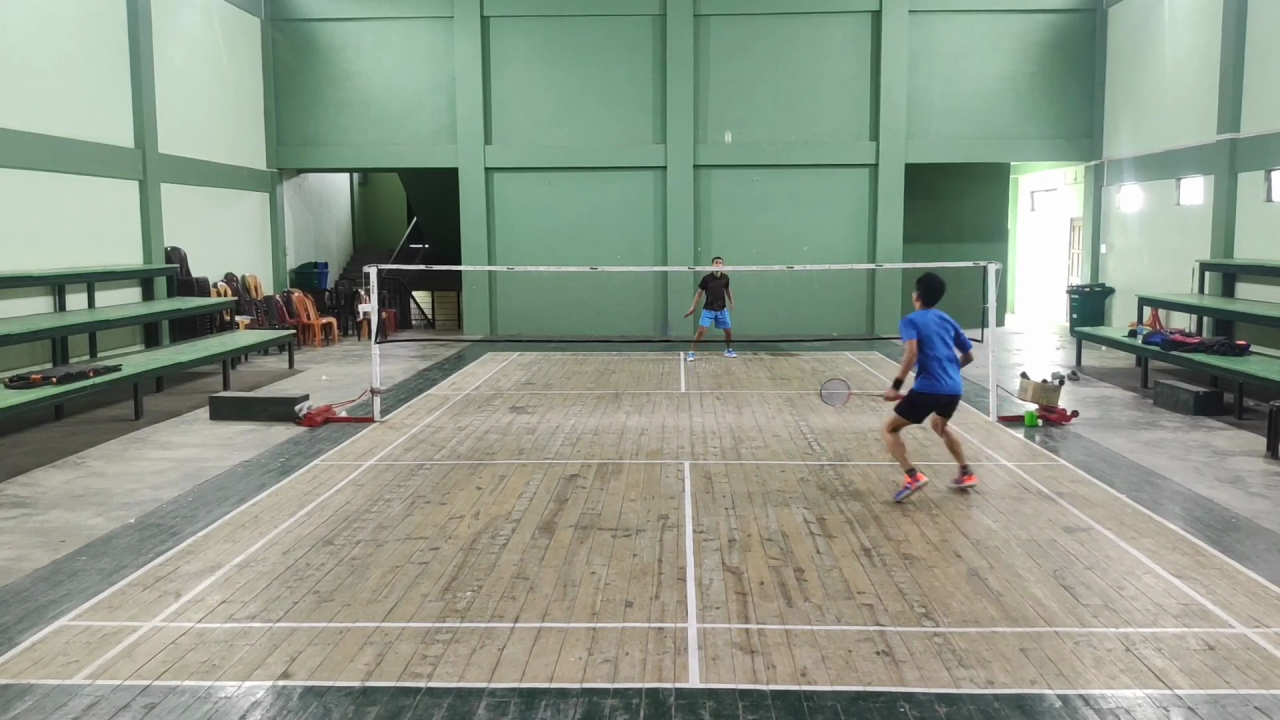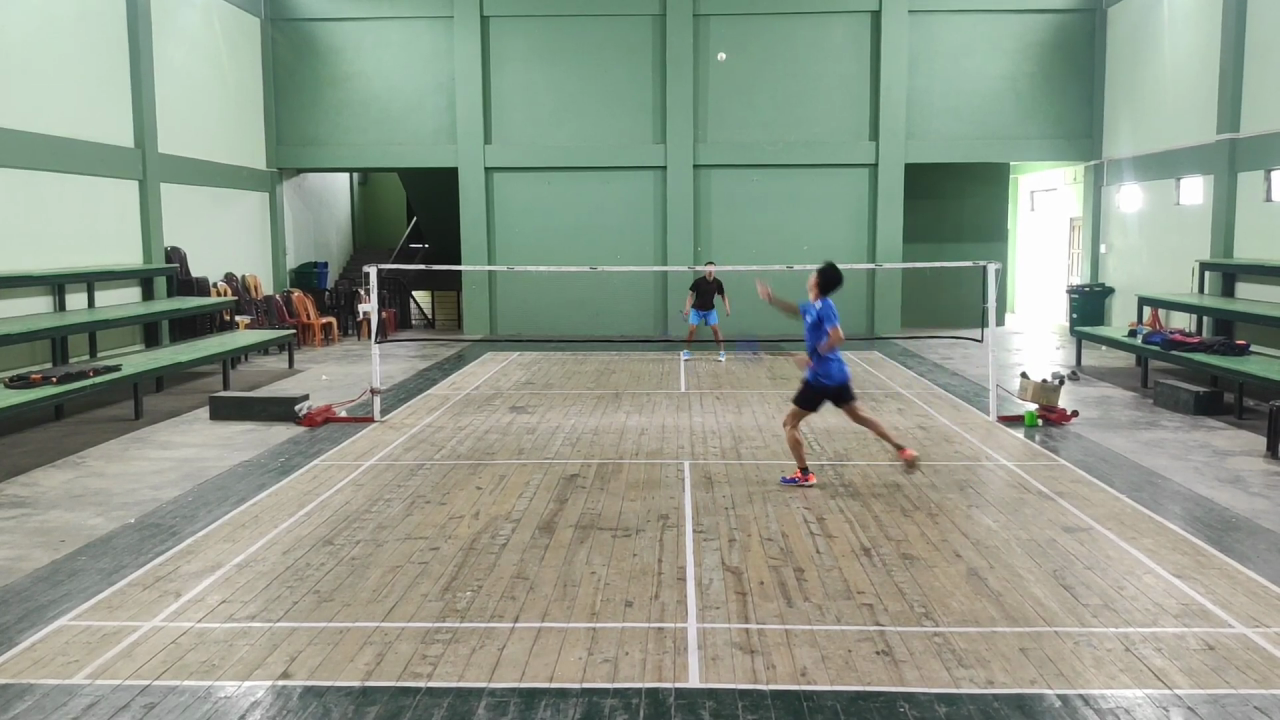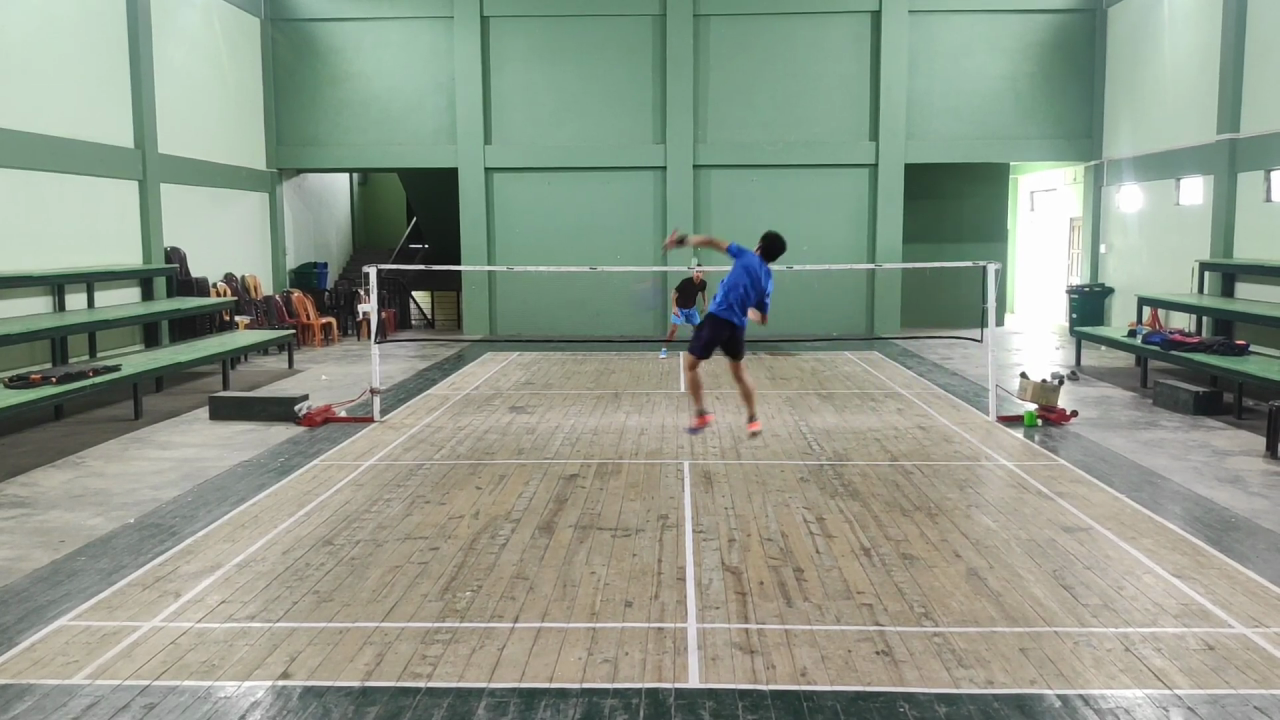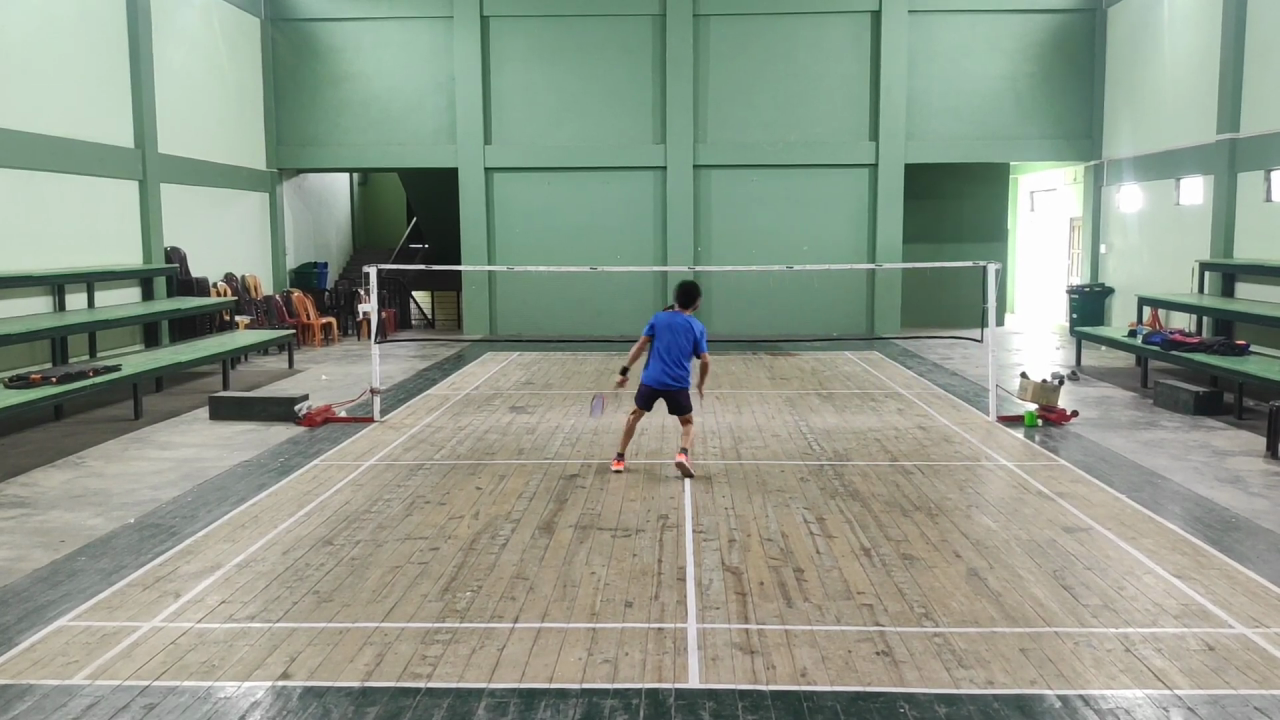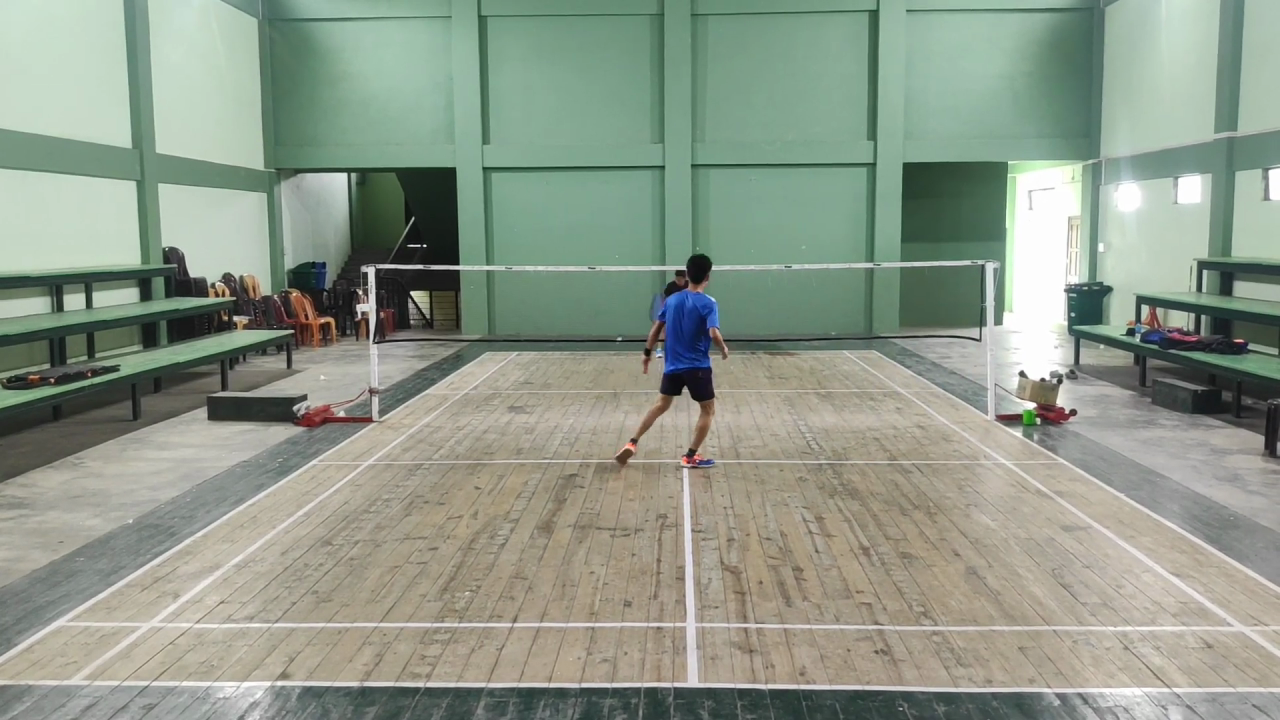
dt=0.4s
person 1, frame 1
left shoulder: (911, 320)
right shoulder: (948, 320)
left elbow: (911, 353)
right elbow: (968, 356)
left wrist: (896, 385)
left hip: (929, 388)
right hip: (953, 389)
left knee: (890, 430)
right knee: (939, 426)
left ankle: (913, 476)
right ankle: (965, 473)
person 1, frame 2
left shoulder: (825, 310)
right shoulder: (813, 306)
left elbow: (837, 337)
right elbow: (797, 311)
left wrist: (814, 356)
right wrist: (772, 299)
left hip: (821, 378)
right hip: (836, 375)
left knee: (790, 423)
right knee: (858, 416)
left ankle: (804, 473)
right ankle: (902, 450)
person 1, frame 3
left shoulder: (745, 256)
right shoulder: (767, 281)
left elbow: (714, 242)
right elbow: (763, 319)
left wrist: (682, 239)
left hip: (717, 319)
right hip: (736, 326)
left knee: (690, 366)
right knee: (739, 374)
left ankle: (702, 414)
right ankle: (753, 420)
person 1, frame 4
left shoulder: (659, 319)
right shoulder: (698, 328)
left elbow: (640, 346)
right elbow: (705, 361)
left wrist: (624, 372)
right wrist: (701, 384)
left hip: (651, 380)
right hip: (678, 384)
left knee: (636, 415)
right knee: (687, 424)
left ankle: (619, 459)
right ankle: (682, 454)
person 1, frame 5
left shoulder: (671, 301)
right shoulder: (708, 303)
left elbow: (655, 330)
right elbow: (714, 335)
left wrist: (647, 353)
right wrist: (723, 348)
left hip: (673, 365)
right hip: (697, 366)
left knee: (660, 406)
right knee: (708, 411)
left ankle: (631, 444)
right ankle: (690, 456)
